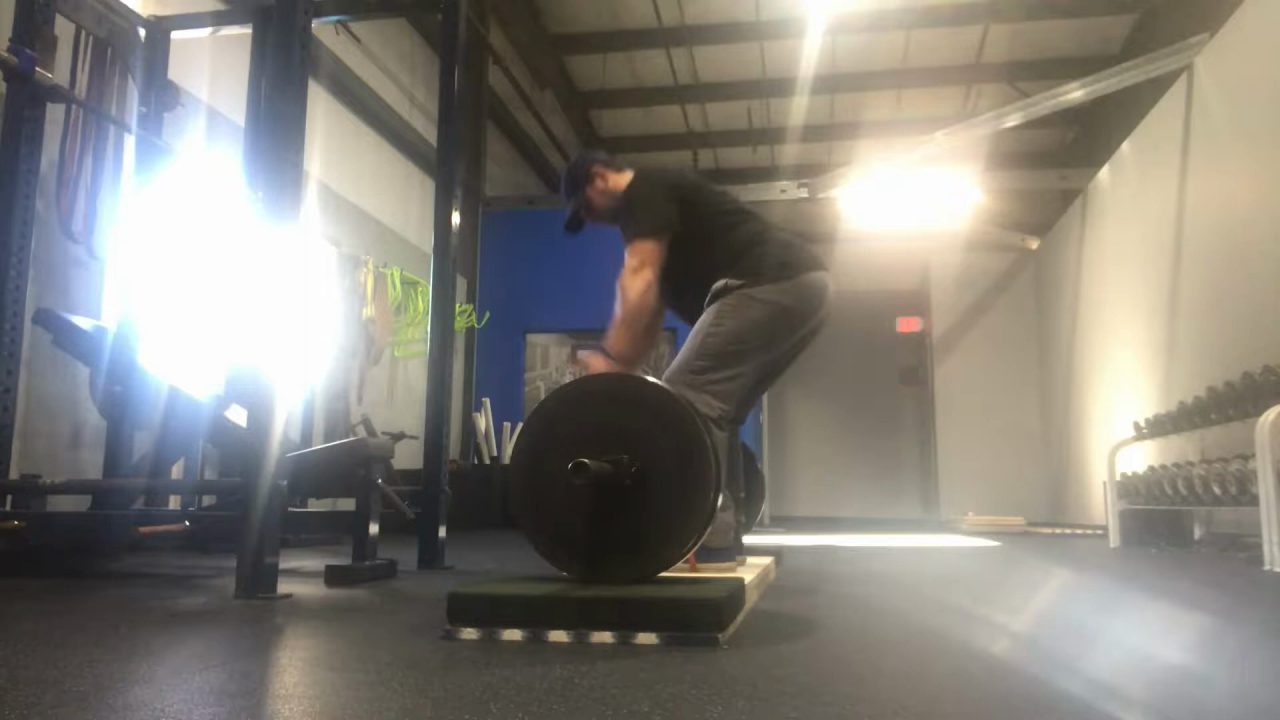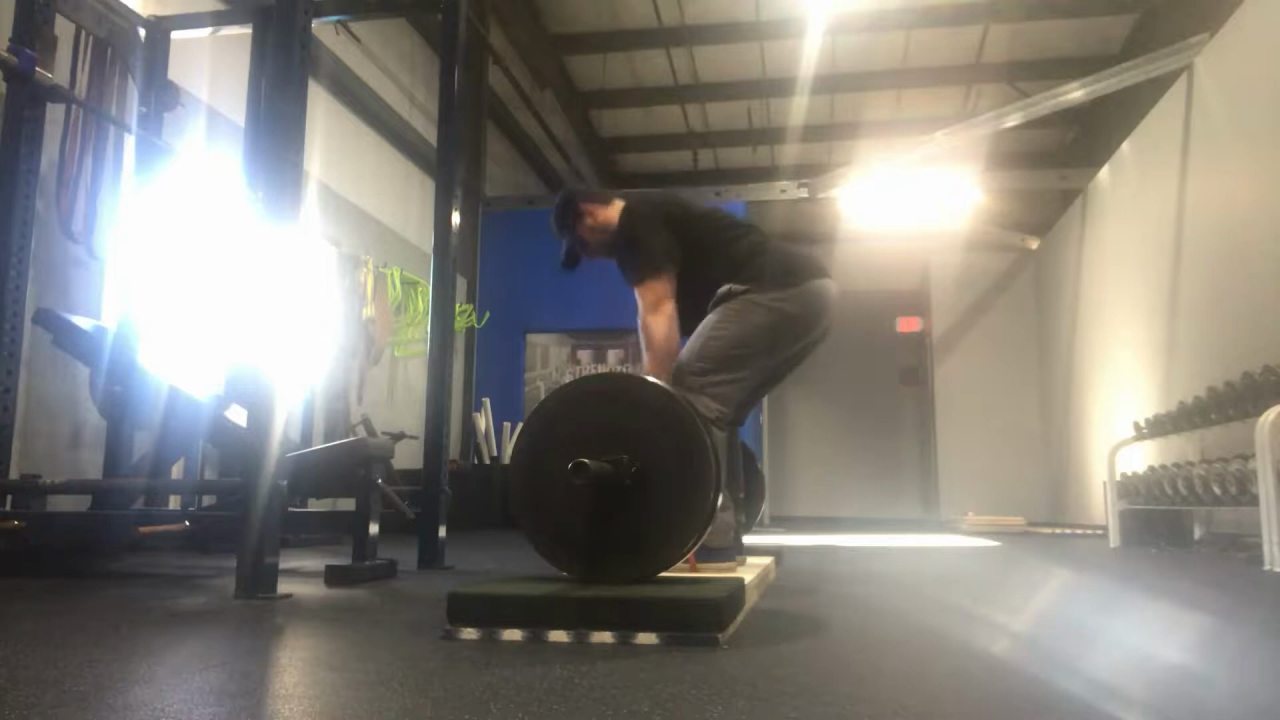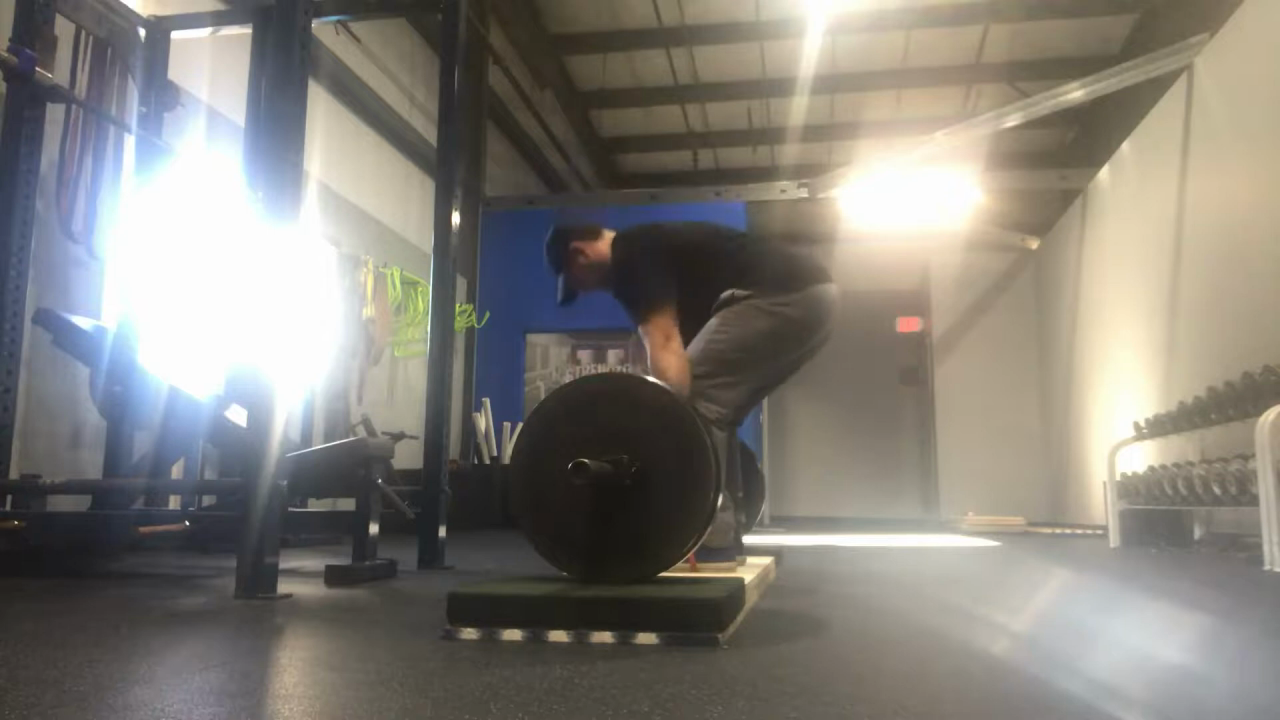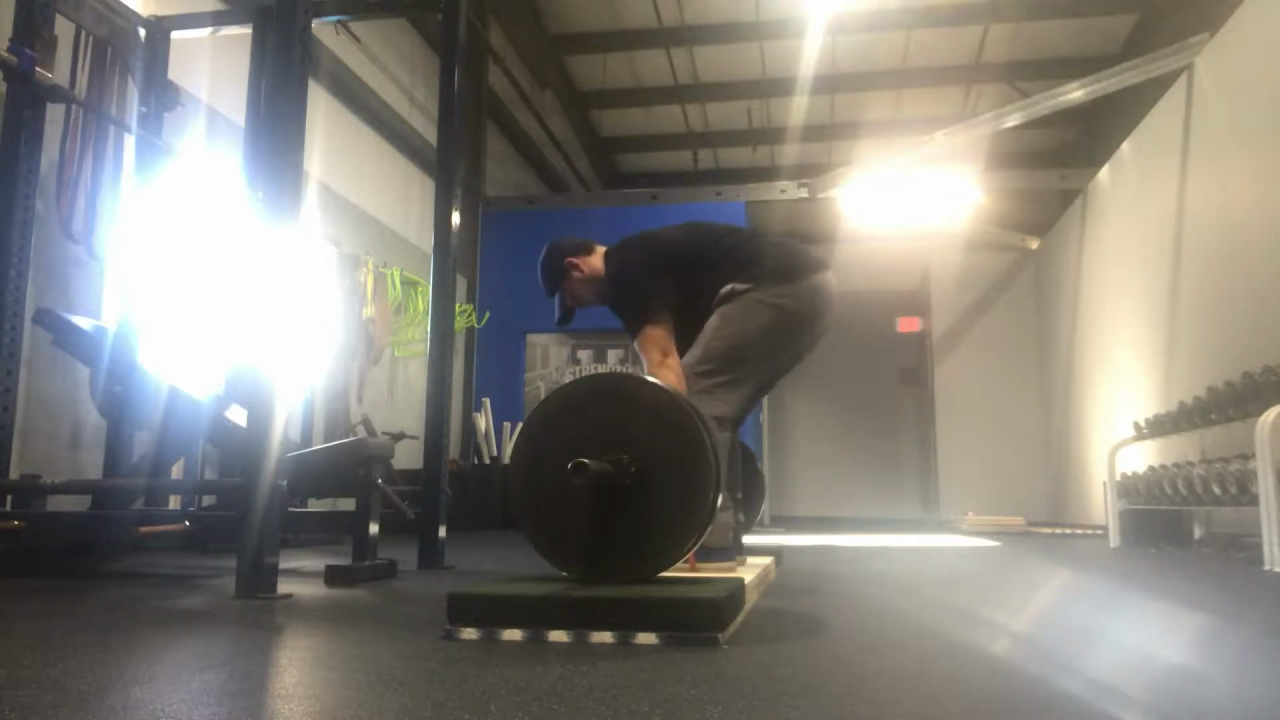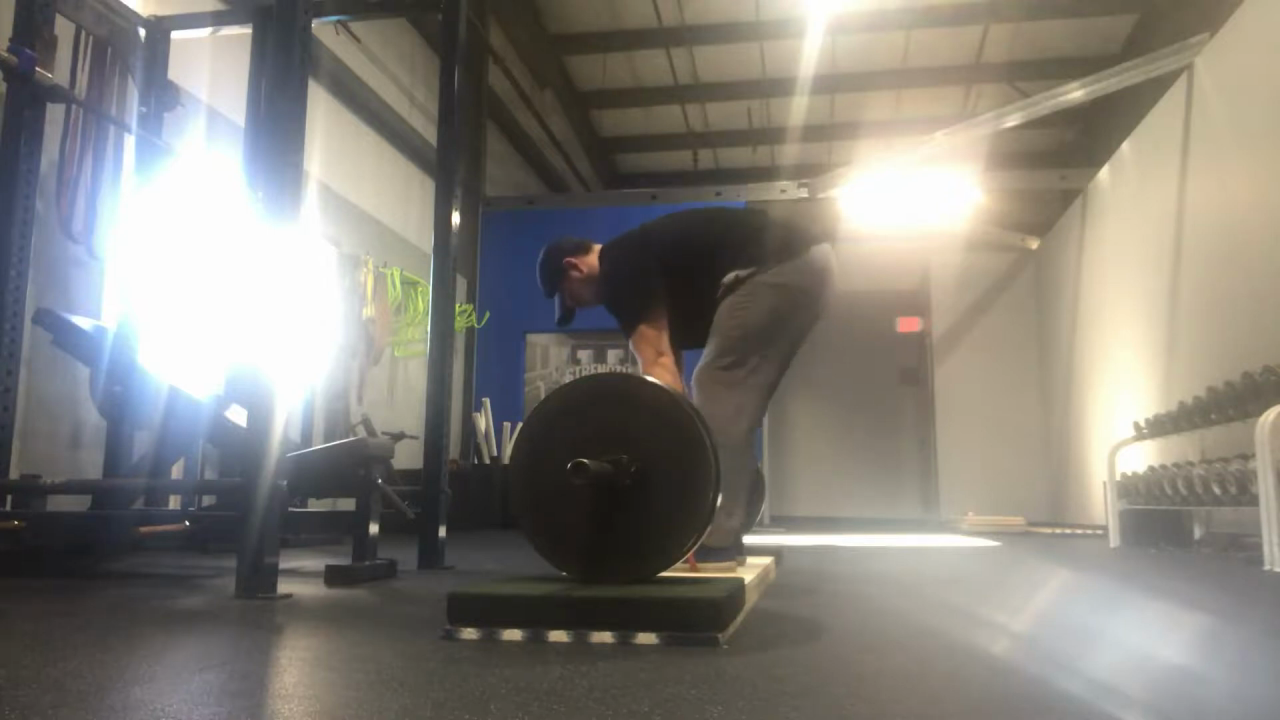
dt=0.2s
person 1, frame 1
left shoulder: (643, 193)
right shoulder: (663, 198)
left elbow: (640, 278)
right elbow: (656, 297)
left wrist: (611, 359)
right wrist: (627, 368)
left hip: (773, 285)
right hip: (804, 284)
left knee: (689, 399)
right knee: (713, 407)
left ankle: (710, 543)
right ankle: (722, 536)
person 1, frame 2
left shoulder: (637, 224)
right shoulder: (654, 221)
left elbow: (658, 313)
right elbow: (666, 314)
left hip: (779, 291)
right hip: (808, 292)
left knee: (688, 400)
right knee: (712, 408)
left ankle: (710, 543)
right ankle: (723, 538)
person 1, frame 3
left shoulder: (631, 256)
right shoulder: (646, 248)
left elbow: (666, 346)
right elbow: (672, 345)
left hip: (783, 296)
right hip: (810, 295)
left knee: (692, 401)
right knee: (709, 404)
left ankle: (710, 543)
right ankle: (724, 538)
person 1, frame 4
left shoulder: (625, 270)
right shoulder: (639, 261)
left elbow: (663, 362)
right elbow: (669, 359)
left hip: (783, 282)
right hip: (807, 280)
left knee: (700, 395)
right knee: (713, 400)
left ankle: (711, 541)
right ankle: (722, 537)
person 1, frame 5
left shoulder: (621, 267)
right shoulder: (638, 257)
left elbow: (658, 362)
right elbow: (665, 359)
left hip: (781, 265)
right hip: (805, 259)
left knee: (719, 391)
right knee: (728, 396)
left ankle: (713, 542)
right ankle: (723, 535)
